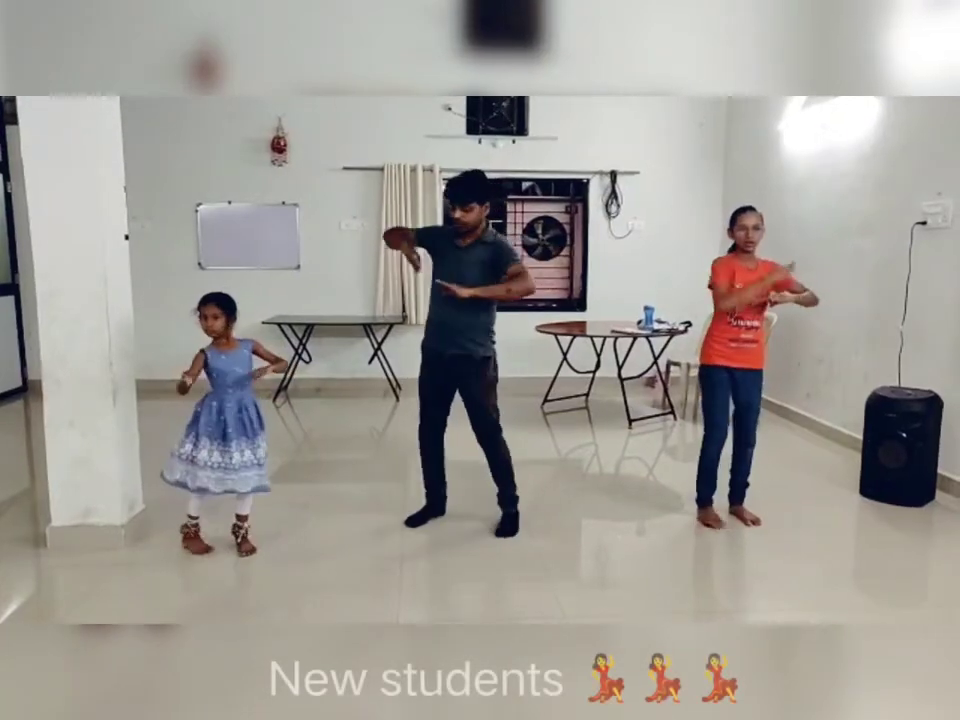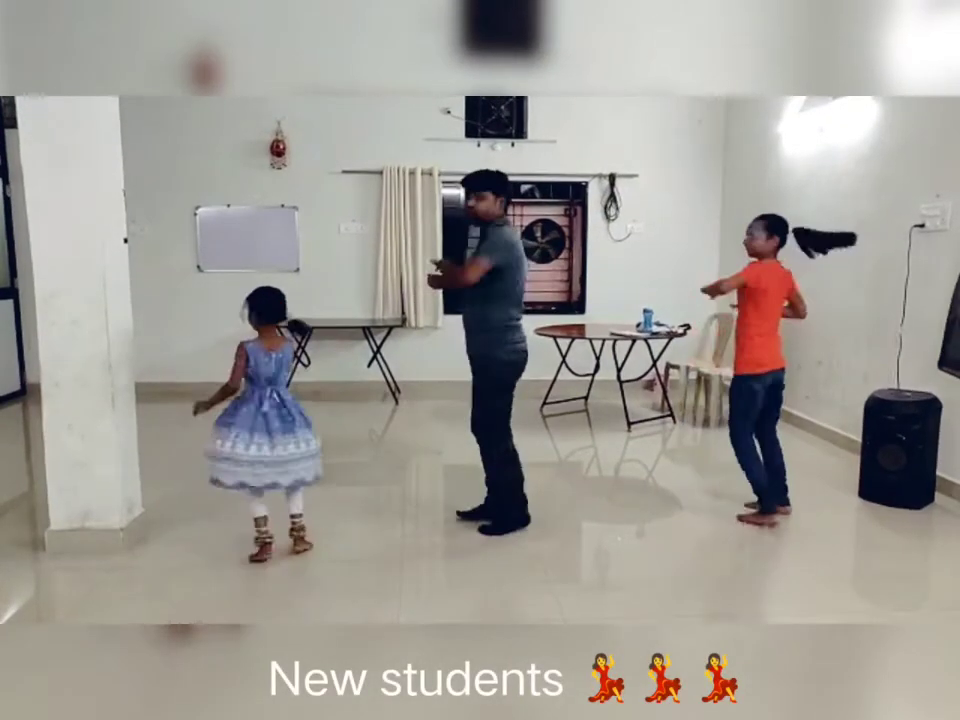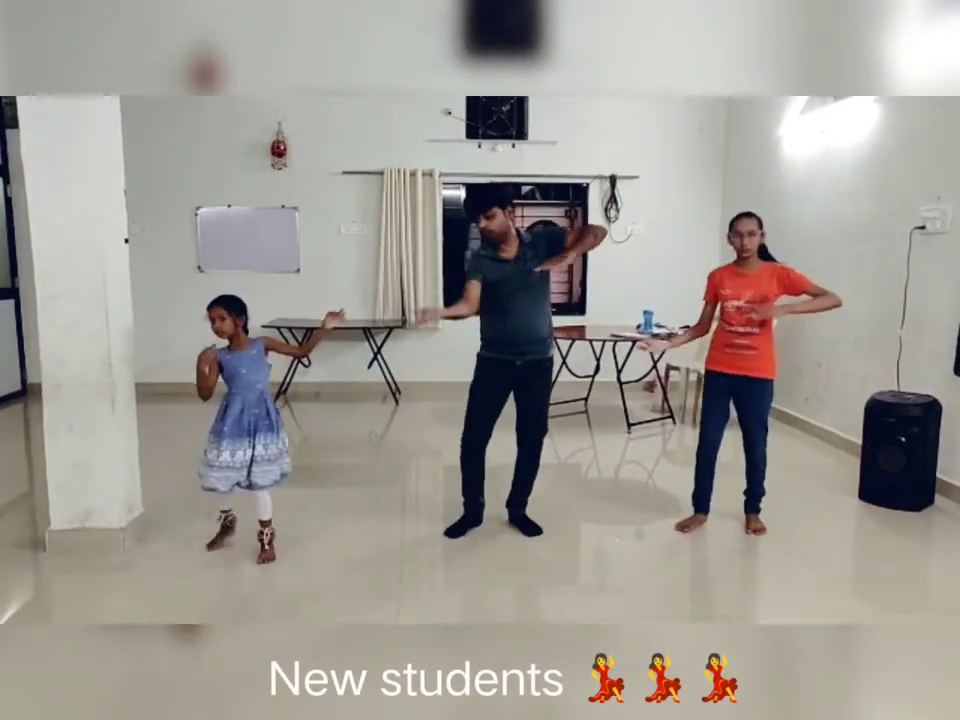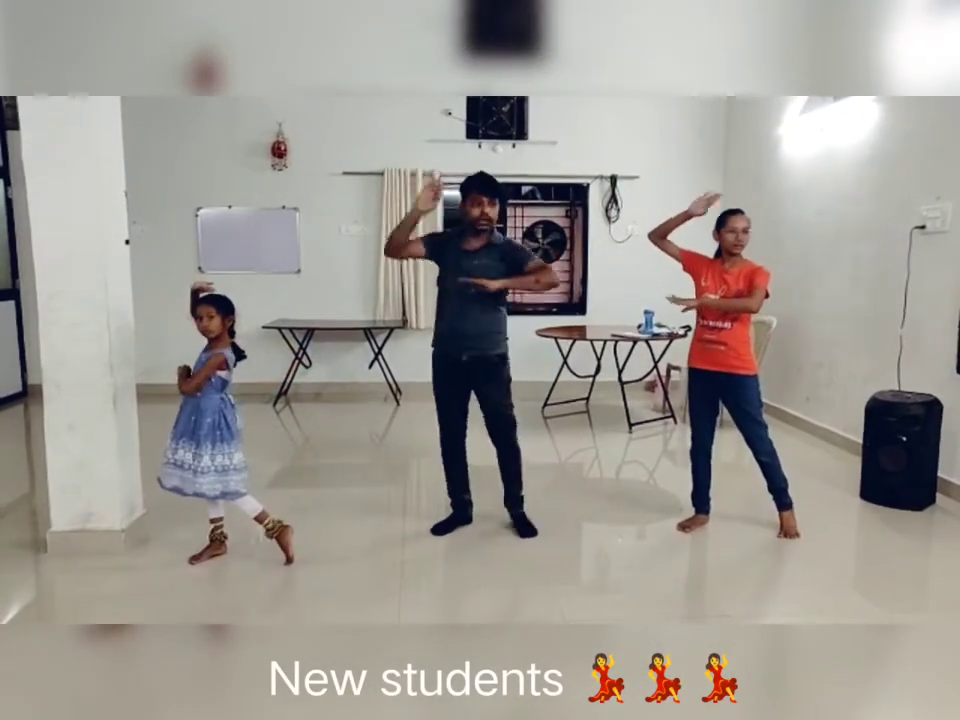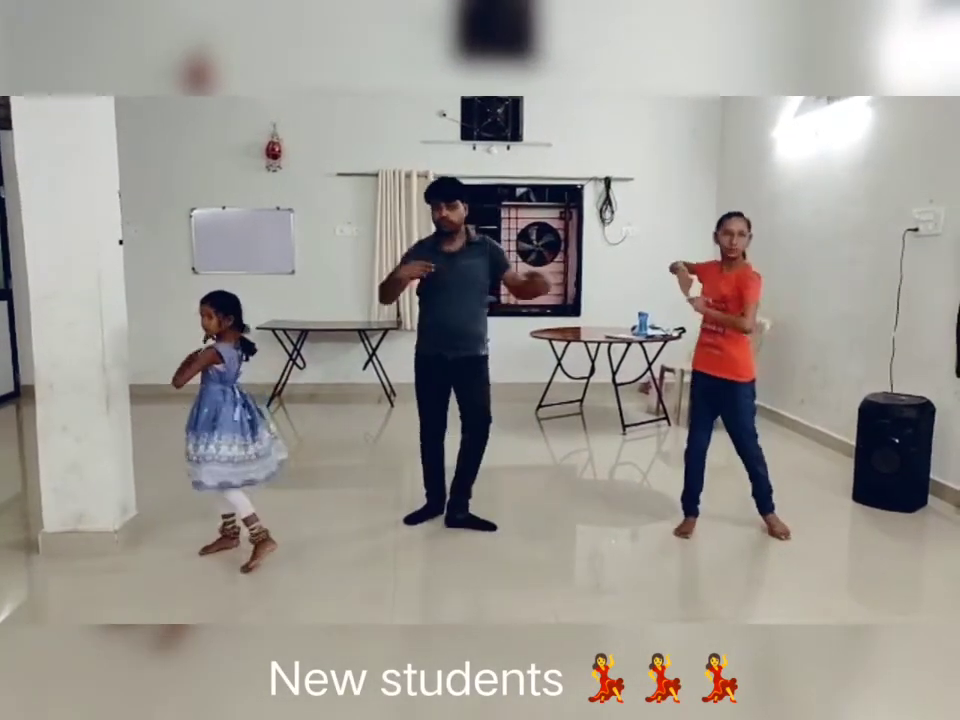
dt=1s
person 1, frame 1
left shoulder: (498, 248)
right shoulder: (439, 237)
left elbow: (526, 285)
right elbow: (393, 234)
left wrist: (472, 290)
right wrist: (406, 245)
left hip: (475, 358)
right hip: (435, 353)
left knee: (488, 431)
right knee: (429, 430)
left ankle: (509, 506)
right ankle: (435, 501)
person 1, frame 2
left shoulder: (498, 237)
right shoulder: (500, 238)
left elbow: (466, 276)
left wrist: (448, 275)
right wrist: (445, 273)
left hip: (500, 354)
right hip: (489, 352)
left knee: (494, 430)
right knee: (485, 427)
left ankle: (515, 509)
right ankle: (496, 501)
person 1, frame 3
left shoulder: (543, 241)
right shoulder: (479, 261)
left elbow: (595, 234)
right elbow: (469, 304)
left wrist: (565, 258)
right wrist: (444, 312)
left hip: (537, 360)
right hip: (494, 360)
left knee: (532, 438)
right knee: (473, 437)
left ankle: (517, 509)
right ankle: (472, 511)
person 1, frame 4
left shoulder: (505, 250)
right shoulder: (444, 244)
left elbow: (551, 277)
right elbow: (392, 249)
left wrist: (504, 282)
right wrist: (418, 210)
left hip: (490, 358)
right hip: (447, 357)
left knee: (504, 433)
right knee: (450, 436)
left ankle: (516, 507)
right ankle: (461, 509)
person 1, frame 5
left shoulder: (486, 250)
right shoulder: (420, 250)
left elbow: (520, 288)
right elbow: (386, 296)
left wrist: (538, 282)
right wrist: (406, 275)
left hip: (472, 357)
right hip: (430, 357)
left knee: (477, 431)
right knee: (431, 432)
left ankle: (458, 507)
right ankle: (436, 499)
person 2, frame 1
left shoulder: (773, 270)
right shoulder: (722, 266)
left elbow: (810, 298)
right elbow: (726, 305)
left wrist: (788, 296)
right wrist: (769, 280)
left hip: (752, 365)
right hip: (716, 363)
left knee: (746, 436)
right knee: (716, 434)
left ankle: (738, 501)
right ankle: (705, 504)
person 2, frame 2
left shoulder: (762, 271)
right shoulder: (784, 274)
left elbow: (719, 289)
right elbow: (801, 312)
left wrist: (713, 288)
left hip: (752, 369)
right hip: (773, 367)
left knee: (740, 435)
right knee: (765, 432)
left ankle: (769, 506)
right ankle: (779, 499)
person 2, frame 3
left shoulder: (780, 274)
right shoulder: (718, 277)
left elbow: (833, 300)
right elbow: (702, 327)
left wrist: (783, 308)
right wrist: (667, 342)
left hip: (758, 375)
right hip: (719, 372)
left knee: (755, 444)
right knee: (708, 443)
left ankle: (752, 510)
right ankle: (700, 510)
person 2, frame 4
left shoulder: (755, 272)
right shoulder: (701, 265)
left elbow: (754, 305)
right elbow: (656, 238)
left wrist: (702, 301)
right wrist: (689, 214)
left hip: (739, 372)
right hip: (701, 369)
left knee: (759, 442)
right knee: (700, 442)
left ankle: (785, 507)
right ankle: (701, 509)
person 2, frame 5
left shoulder: (750, 277)
right shoulder: (708, 269)
left elbow: (745, 325)
right elbow: (678, 266)
left wrist: (708, 307)
right wrist: (681, 271)
left hip: (738, 377)
right hip: (704, 373)
left knee: (747, 446)
right knee: (696, 446)
left ankle: (767, 511)
right ankle: (691, 513)
person 3, frame 1
left shoulder: (248, 346)
right shoulder: (204, 355)
left elbow: (282, 362)
right elbow: (184, 388)
left wrist: (270, 368)
right wrist: (186, 381)
left hip: (243, 417)
right hip: (211, 418)
left knee: (243, 476)
right knee: (201, 476)
left ankle: (242, 532)
right ankle: (190, 530)
person 3, frame 2
left shoulder: (246, 348)
right shoulder: (288, 345)
left elbow: (233, 385)
left wrist: (207, 403)
left hip: (253, 415)
right hip: (285, 413)
left knee: (255, 483)
right knee: (291, 479)
left ankle: (264, 542)
right ankle: (299, 535)
person 3, frame 3
left shoulder: (260, 344)
right shoulder: (219, 356)
left elbow: (300, 352)
right elbow: (205, 394)
left wrist: (323, 328)
right wrist: (201, 369)
left hip: (260, 418)
right hip: (232, 420)
left knee: (258, 481)
right knee: (223, 476)
left ankle: (267, 538)
right ankle: (227, 524)
person 3, frame 4
left shoulder: (220, 356)
right shoulder: (213, 344)
left elbow: (188, 388)
right elbow: (193, 312)
left wrist: (182, 372)
right wrist: (197, 294)
left hip: (213, 422)
right hip: (200, 422)
left knee: (224, 486)
right knee: (210, 485)
left ankle: (278, 529)
right ankle: (217, 540)
person 3, frame 5
left shoulder: (213, 351)
right shoulder: (233, 342)
left elbow: (179, 379)
left wrist: (190, 359)
left hip: (222, 417)
right hip: (227, 414)
left knee: (223, 481)
right knee: (222, 480)
left ankle: (263, 539)
right ankle: (229, 532)
